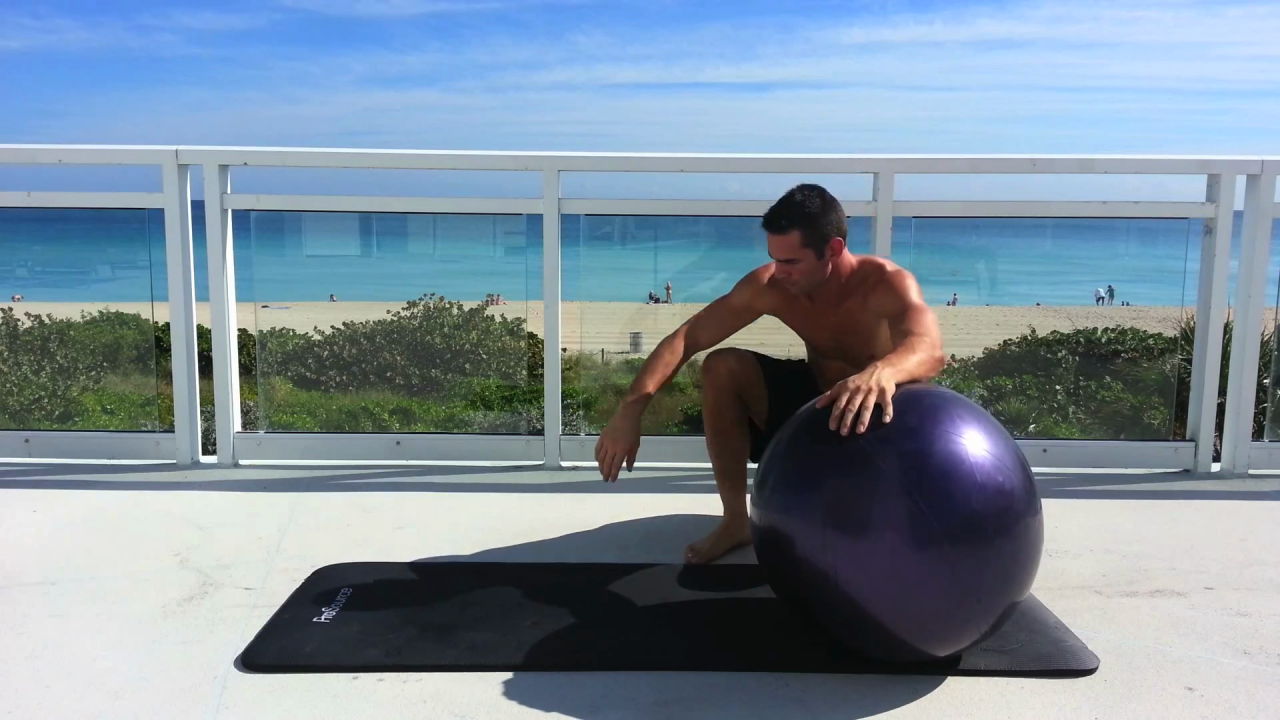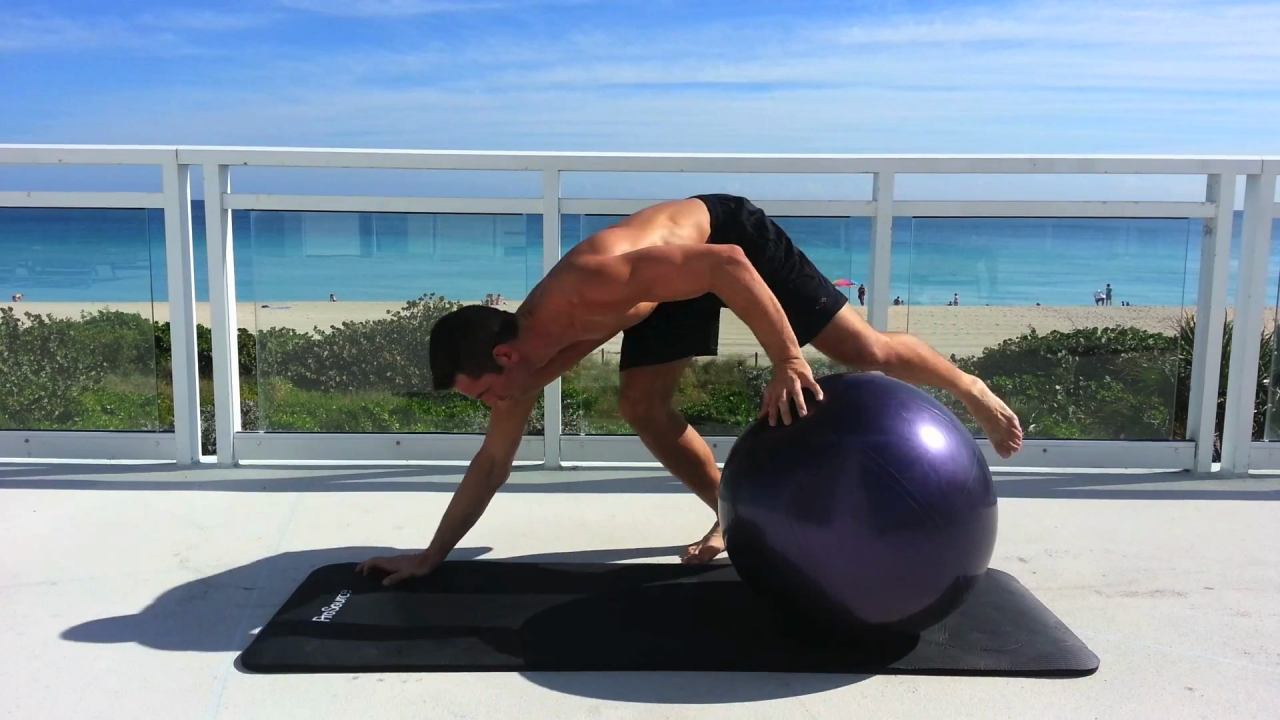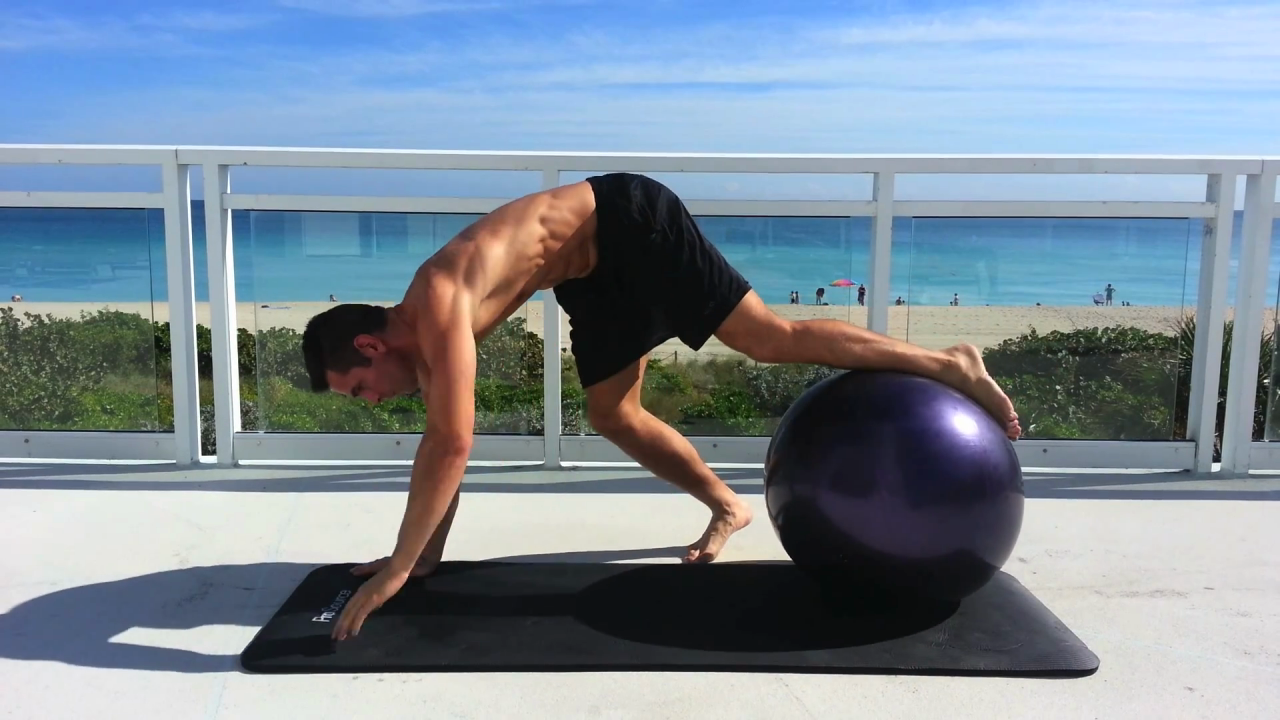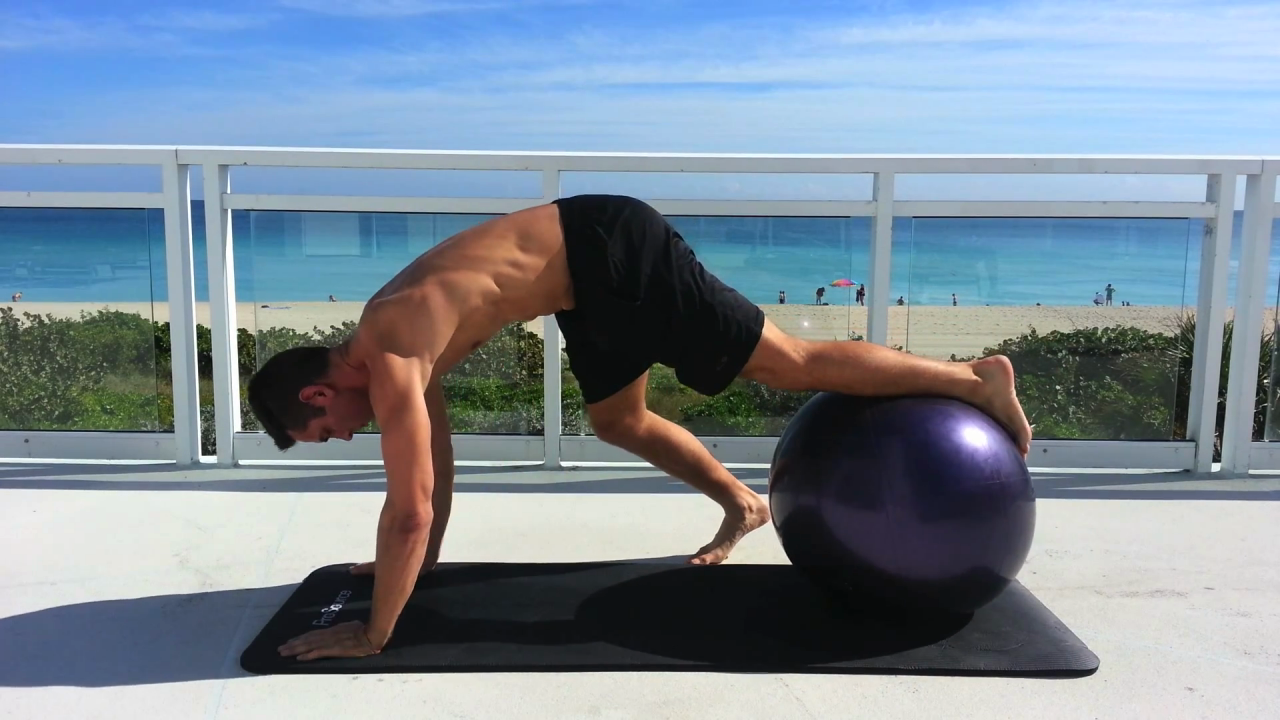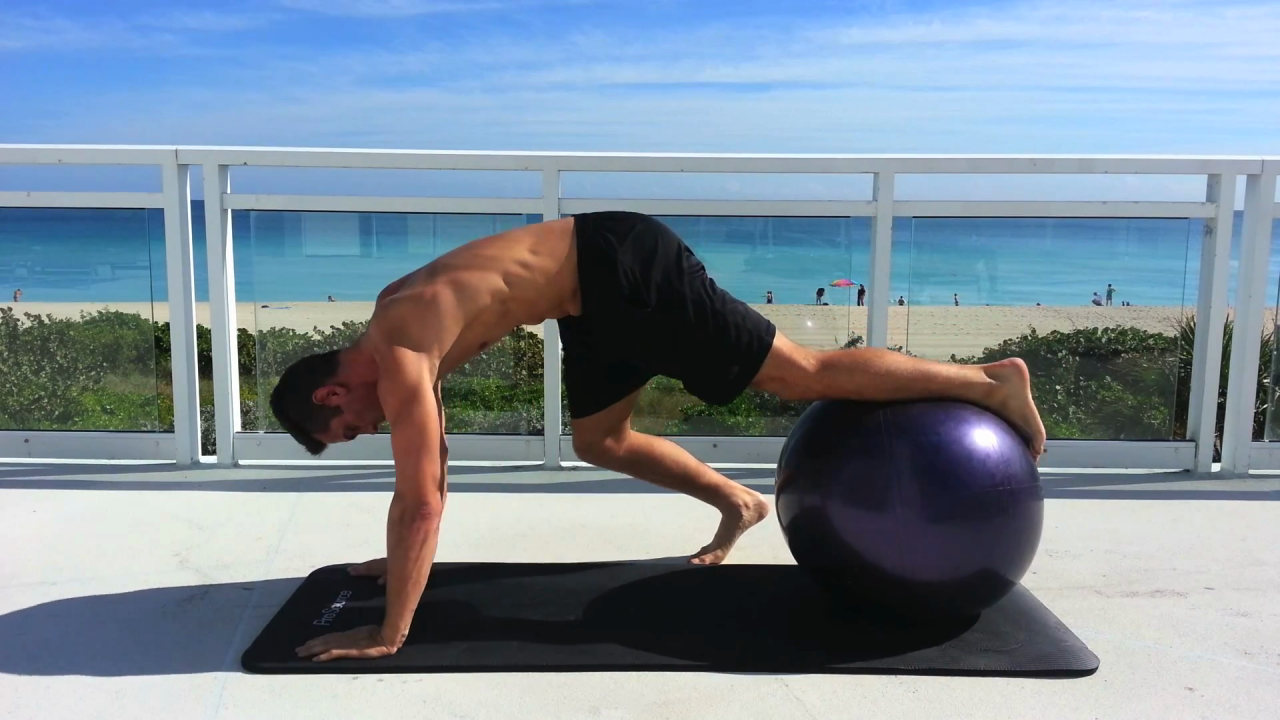
dt=1s
person 1, frame 1
left shoulder: (888, 284)
right shoulder: (769, 287)
left elbow: (929, 353)
right elbow: (685, 339)
left wrist: (880, 374)
right wrist: (630, 408)
left hip: (876, 418)
right hip: (816, 403)
right knee: (722, 367)
right ankle: (735, 521)
person 1, frame 2
left shoulder: (585, 289)
right shoulder: (524, 358)
left elbow: (727, 266)
right elbow: (493, 459)
left wrist: (787, 362)
right wrist: (431, 554)
left hip: (722, 232)
right hip: (666, 289)
left knee: (863, 351)
right knee: (641, 407)
left ankle: (970, 391)
person 1, frame 3
left shoulder: (436, 311)
right shoulder: (424, 337)
left elbow: (451, 443)
right elbow: (445, 443)
left wrist: (398, 568)
right wrist: (427, 556)
left hip: (628, 220)
right hip: (592, 268)
left knee: (770, 337)
right knee: (612, 416)
left ankle: (948, 366)
right ankle: (727, 507)
person 1, frame 4
left shoulder: (385, 362)
right shoulder: (386, 324)
left elbow: (409, 507)
right elbow: (437, 454)
left wrist: (374, 632)
right wrist: (420, 559)
left hip: (614, 256)
right hip: (591, 254)
left knee: (794, 365)
right knee: (618, 423)
left ankle: (976, 379)
right ankle: (741, 505)
person 1, frame 5
left shoulder: (395, 358)
right shoulder: (393, 313)
left elbow: (419, 499)
right elbow: (434, 453)
left wrist: (390, 633)
right wrist: (415, 557)
left hip: (621, 268)
right hip: (598, 286)
left knee: (803, 374)
right knee: (599, 443)
left ankle: (990, 383)
right ankle: (736, 501)
